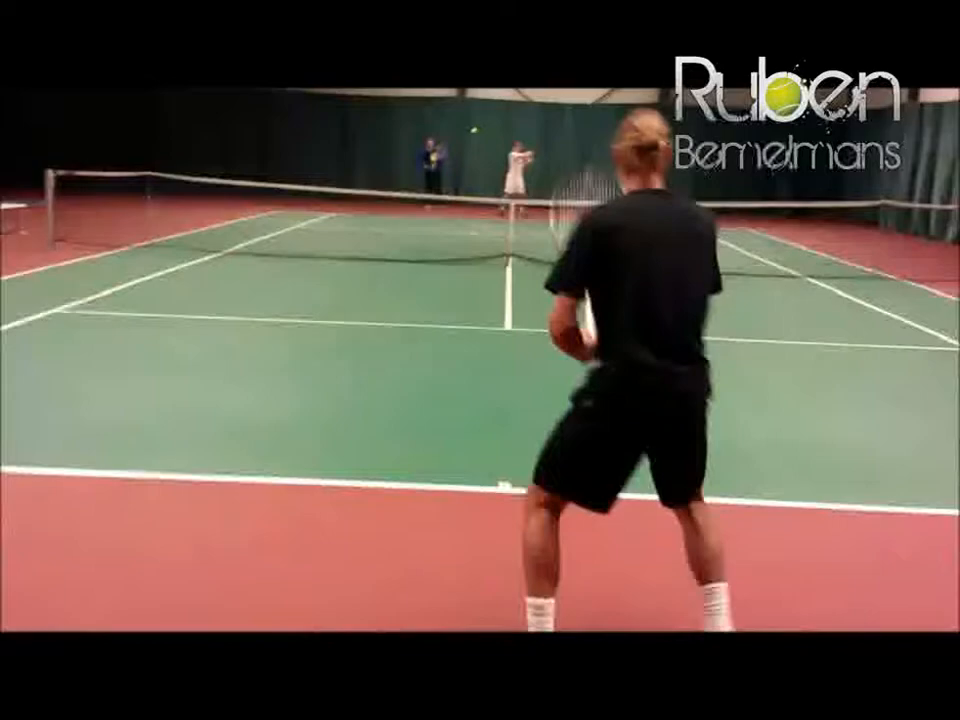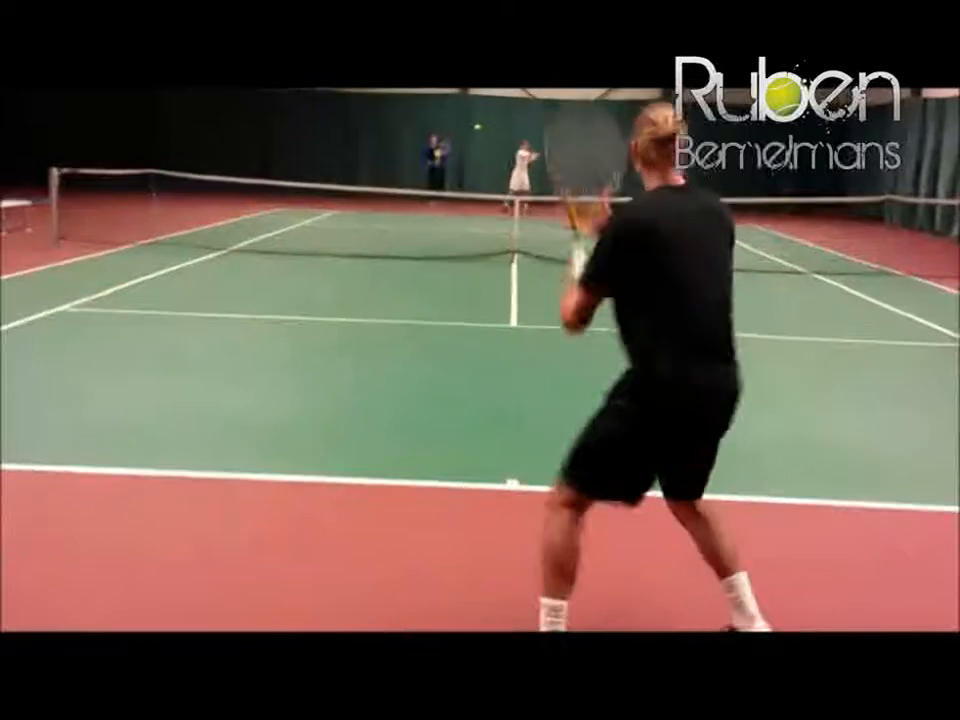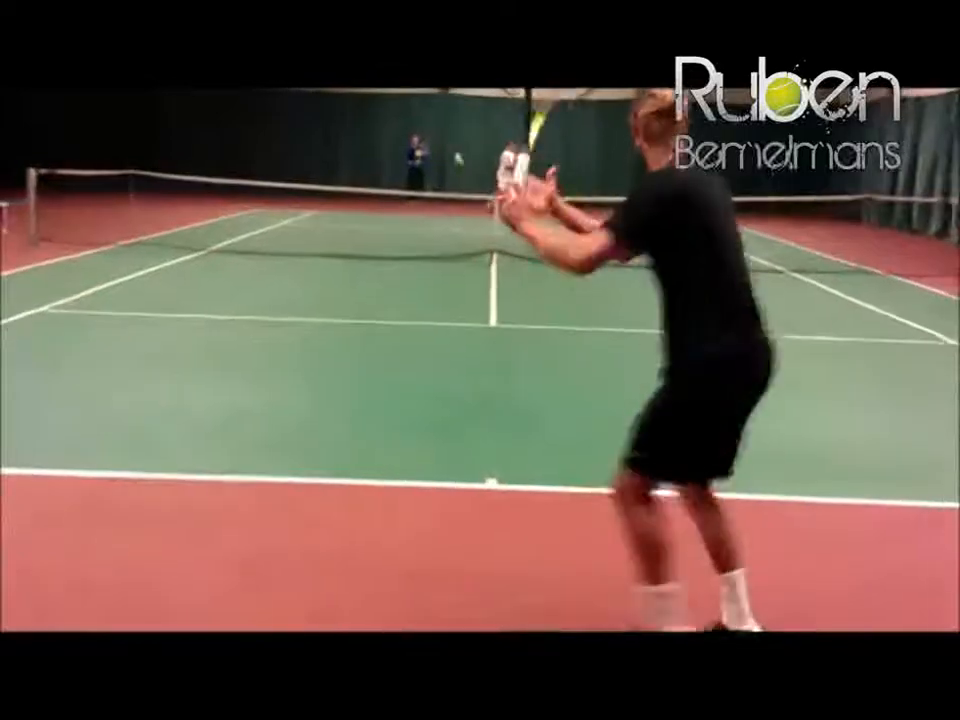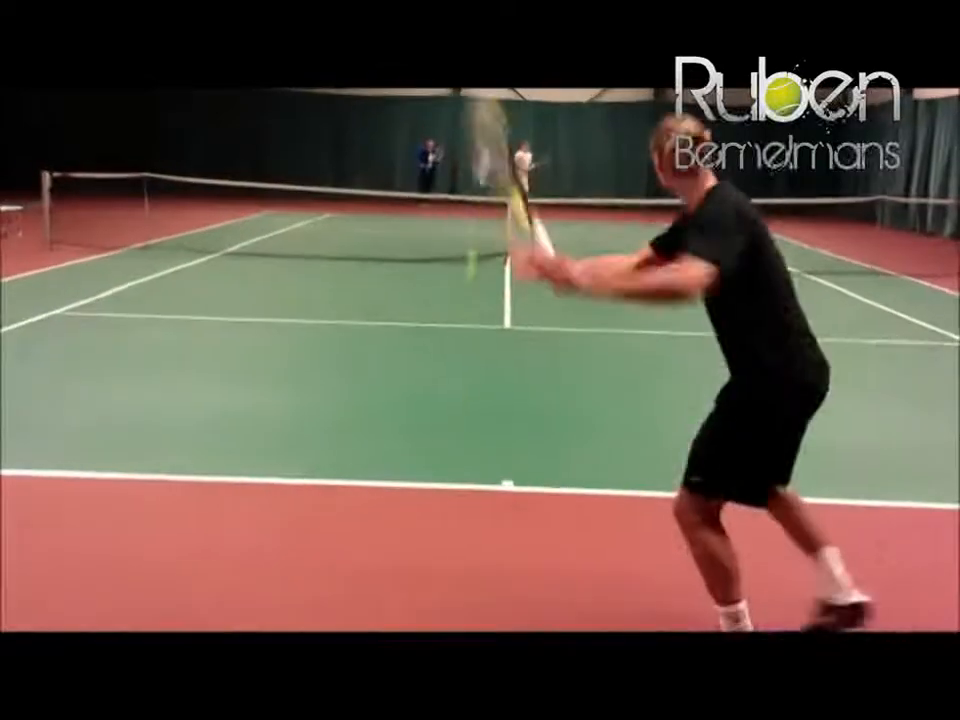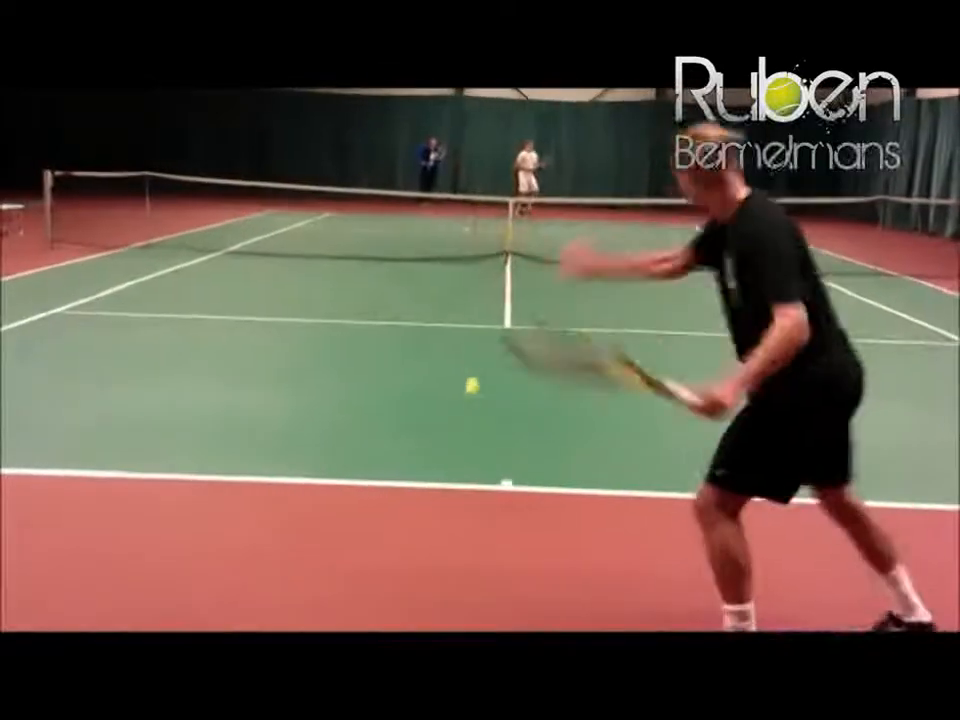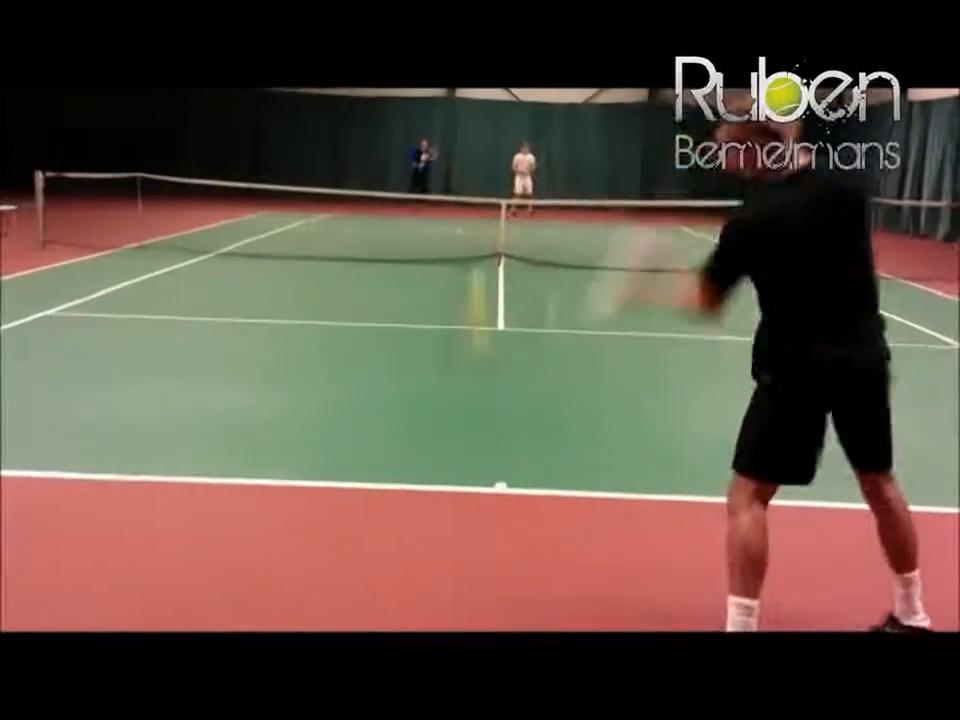
dt=0.2s
person 1, frame 1
left shoulder: (599, 223)
right shoulder: (701, 223)
left elbow: (560, 327)
left wrist: (591, 352)
left hip: (621, 390)
right hip: (686, 389)
left knee: (543, 502)
right knee: (689, 505)
left ankle: (541, 626)
right ankle: (720, 623)
person 1, frame 2
left shoulder: (634, 217)
right shoulder: (715, 215)
left elbow: (574, 318)
left wrist: (576, 288)
left hip: (659, 392)
right hip: (718, 386)
left knee: (566, 502)
right knee: (686, 501)
left ankle: (551, 629)
right ankle: (752, 622)
person 1, frame 3
left shoulder: (663, 188)
right shoulder: (700, 184)
left elbow: (581, 261)
right elbow: (613, 239)
left wrist: (526, 223)
right wrist: (556, 208)
left hip: (713, 363)
right hip: (743, 357)
left knee: (634, 489)
right knee: (693, 487)
left ankle: (664, 625)
right ankle: (740, 622)
person 1, frame 4
left shoulder: (721, 212)
right shoulder: (699, 215)
left elbow: (690, 282)
right elbow: (631, 264)
left wrist: (593, 282)
right wrist: (563, 269)
left hip: (774, 382)
right hip: (789, 374)
left knee: (694, 510)
right knee: (766, 489)
left ankle: (738, 628)
right ankle: (844, 596)
person 1, frame 5
left shoulder: (760, 232)
right shoulder: (731, 224)
left elbow: (793, 325)
right elbow: (676, 261)
left wrist: (738, 383)
right wrist: (604, 265)
left hip: (799, 388)
right hip: (832, 377)
left knee: (715, 507)
right knee: (834, 496)
left ankle: (740, 628)
right ankle: (911, 611)
person 1, frame 6
left shoulder: (750, 224)
right shoulder: (840, 181)
left elbow: (706, 304)
left wrist: (673, 292)
right wrist: (781, 145)
left hip: (794, 369)
right hip: (862, 359)
left knee: (747, 496)
right knee: (879, 484)
left ankle: (742, 626)
right ankle: (912, 615)
